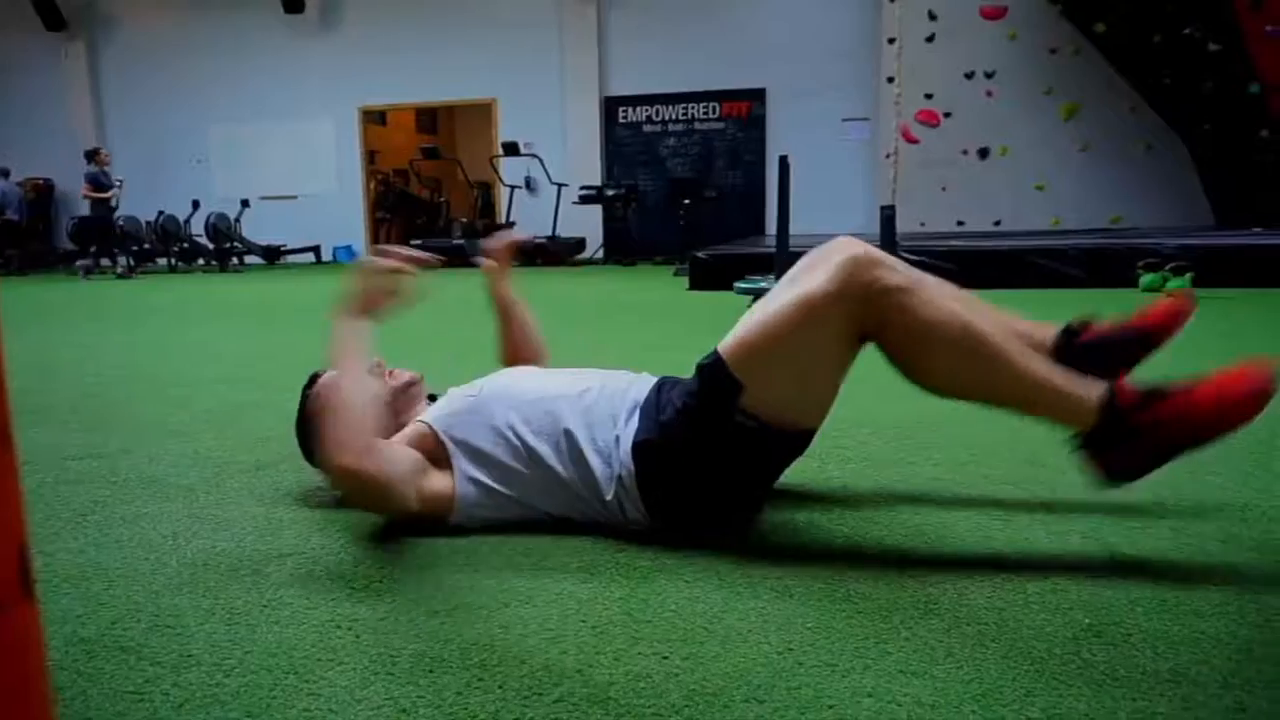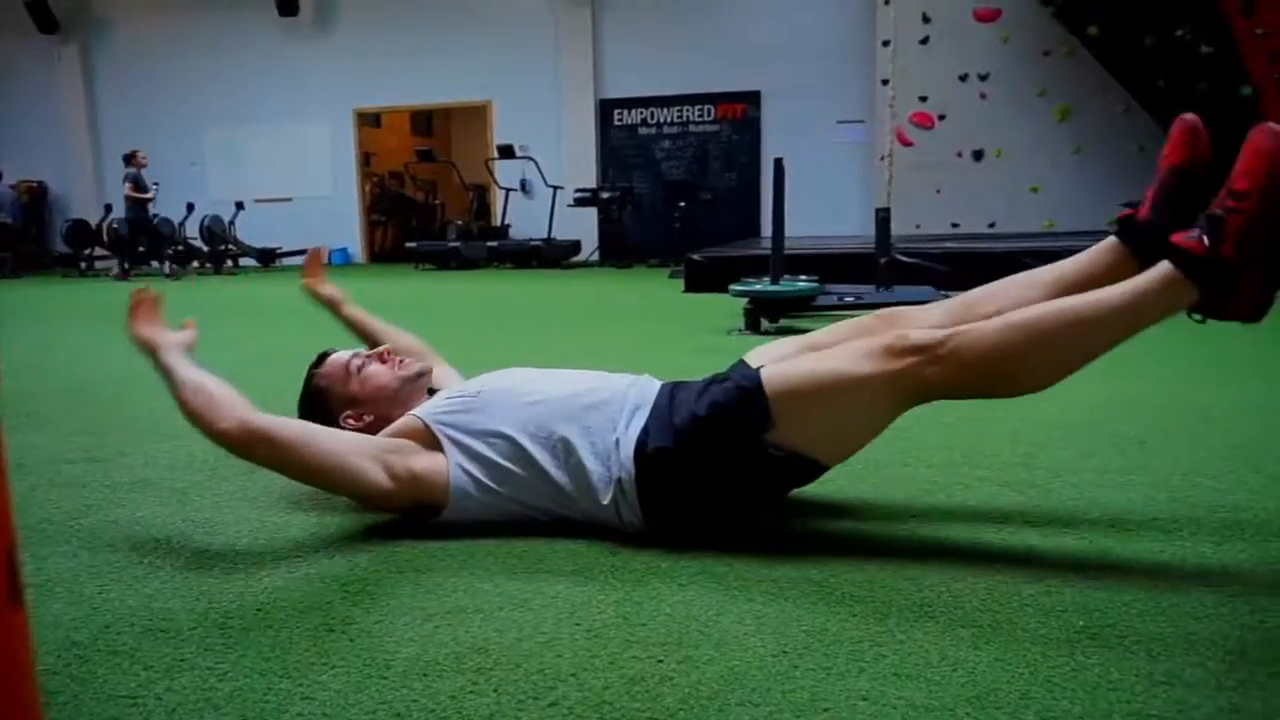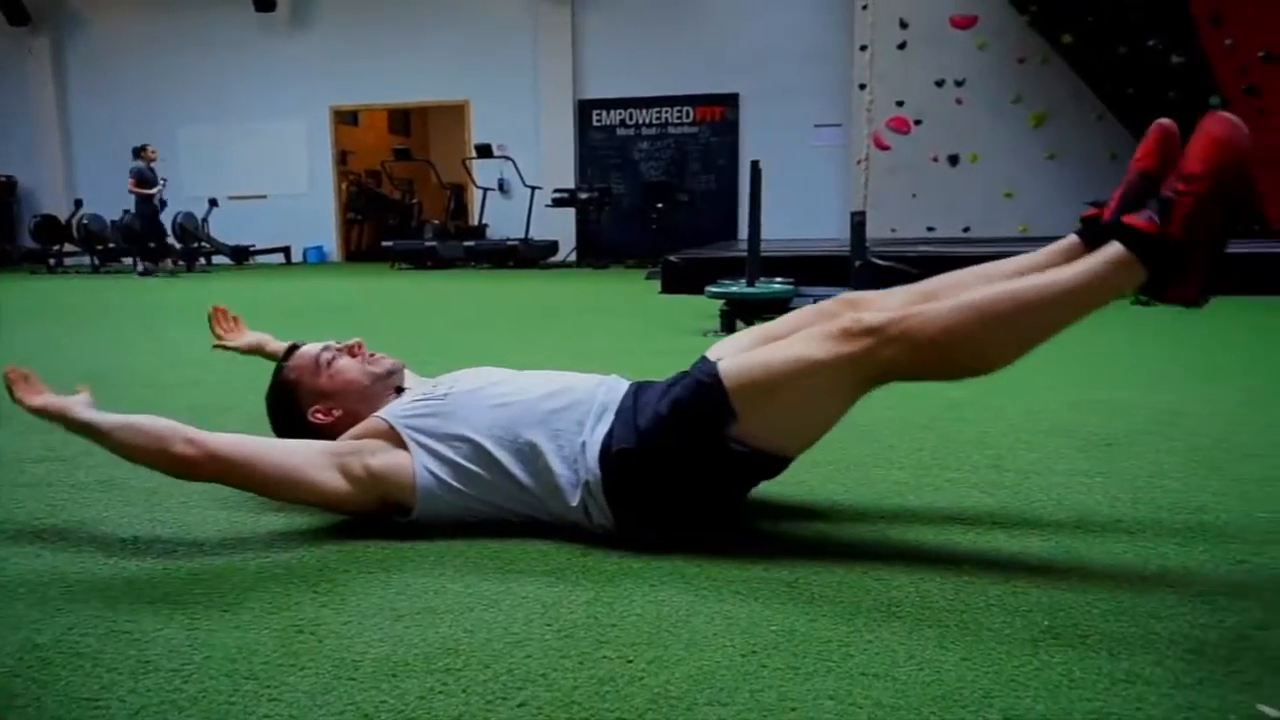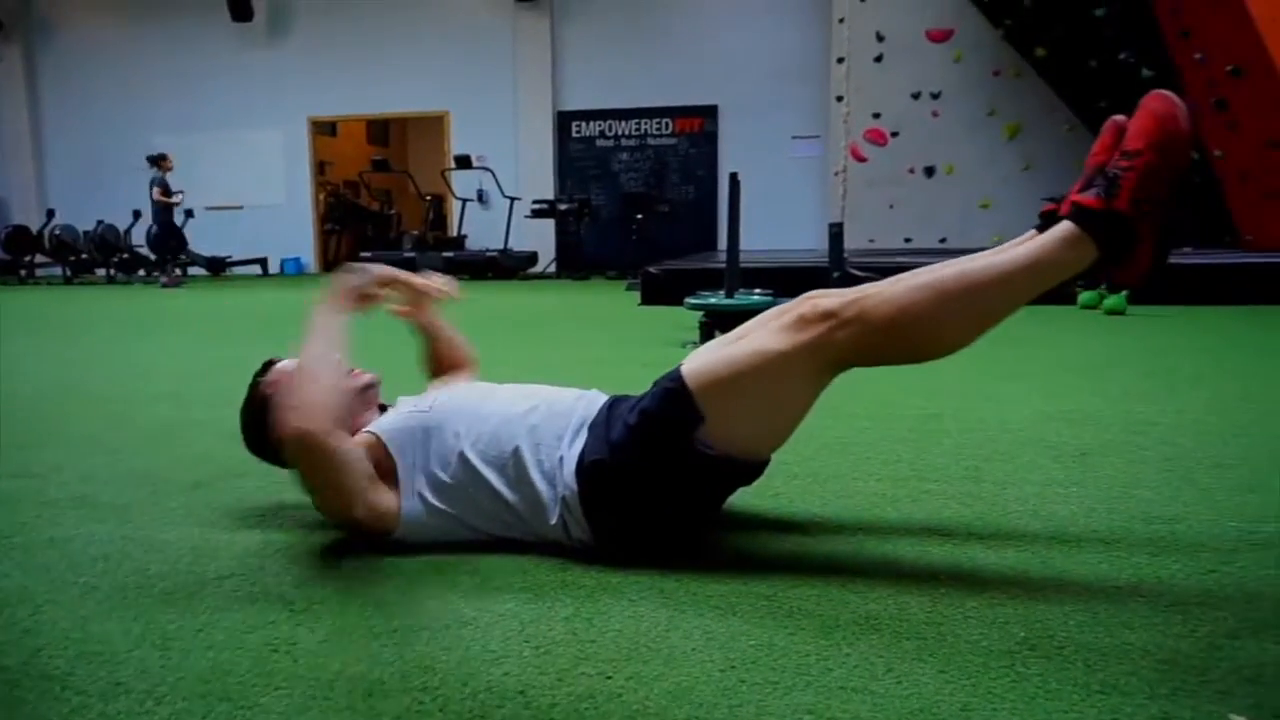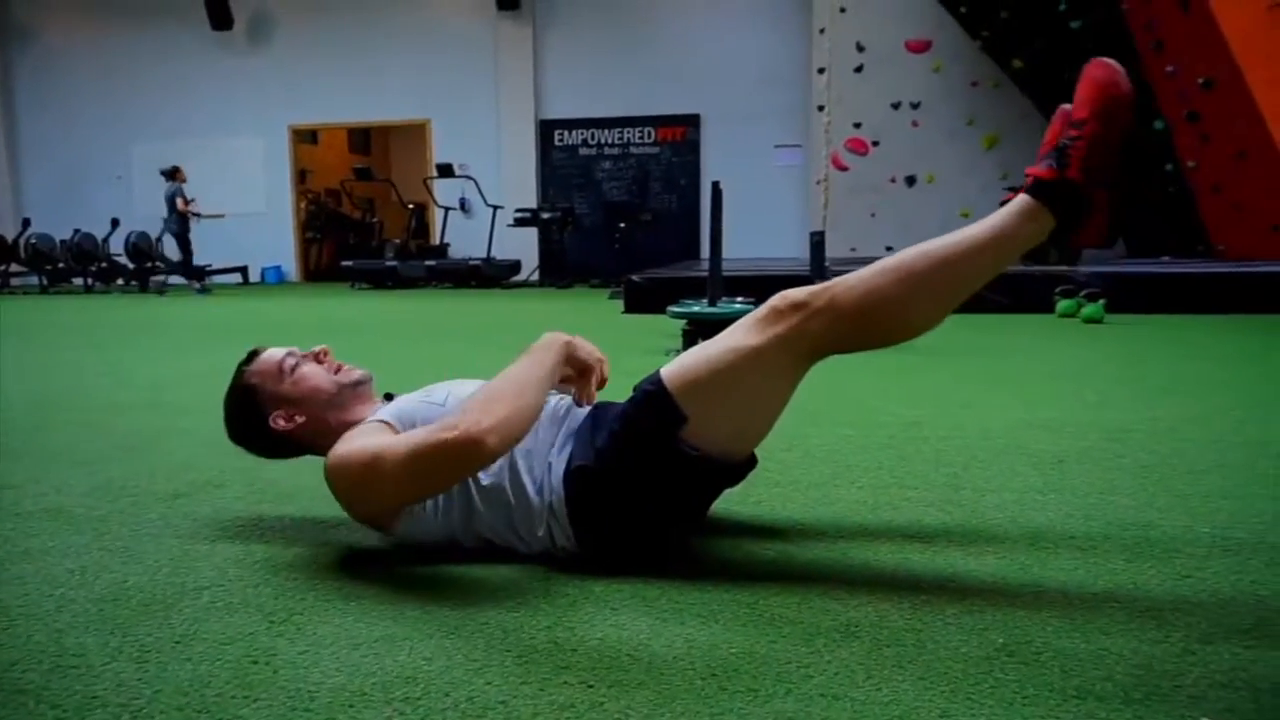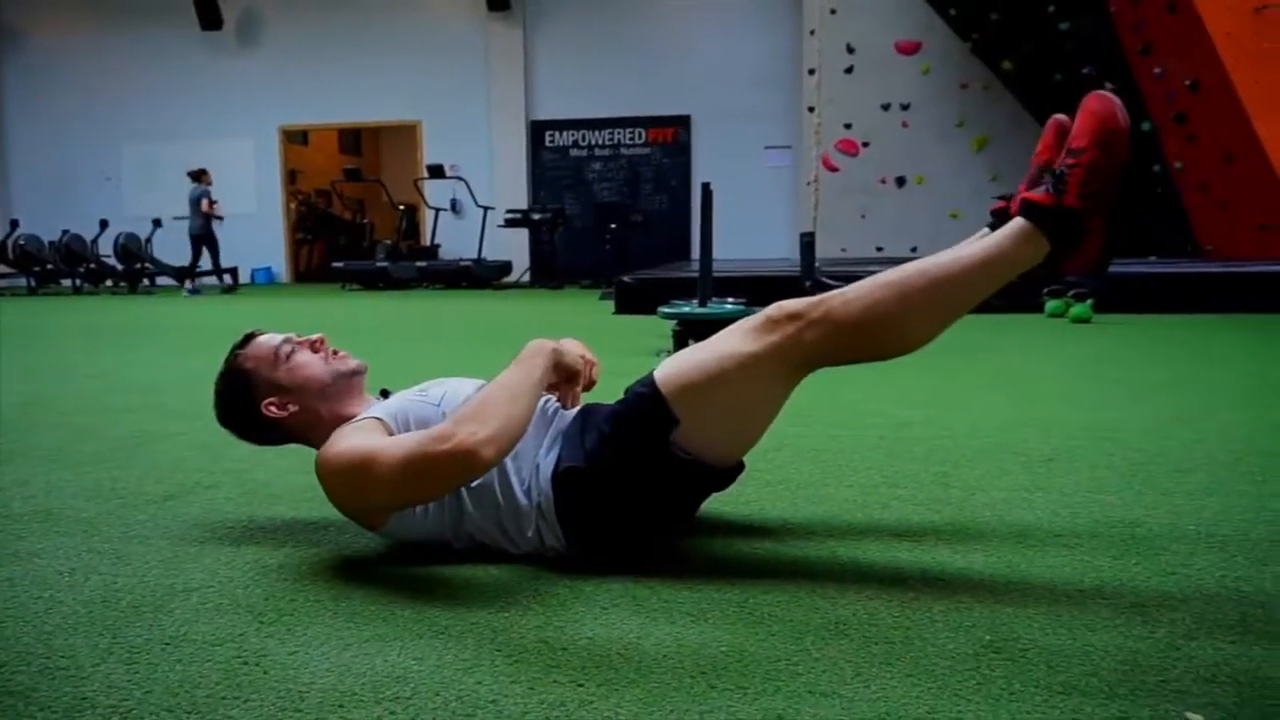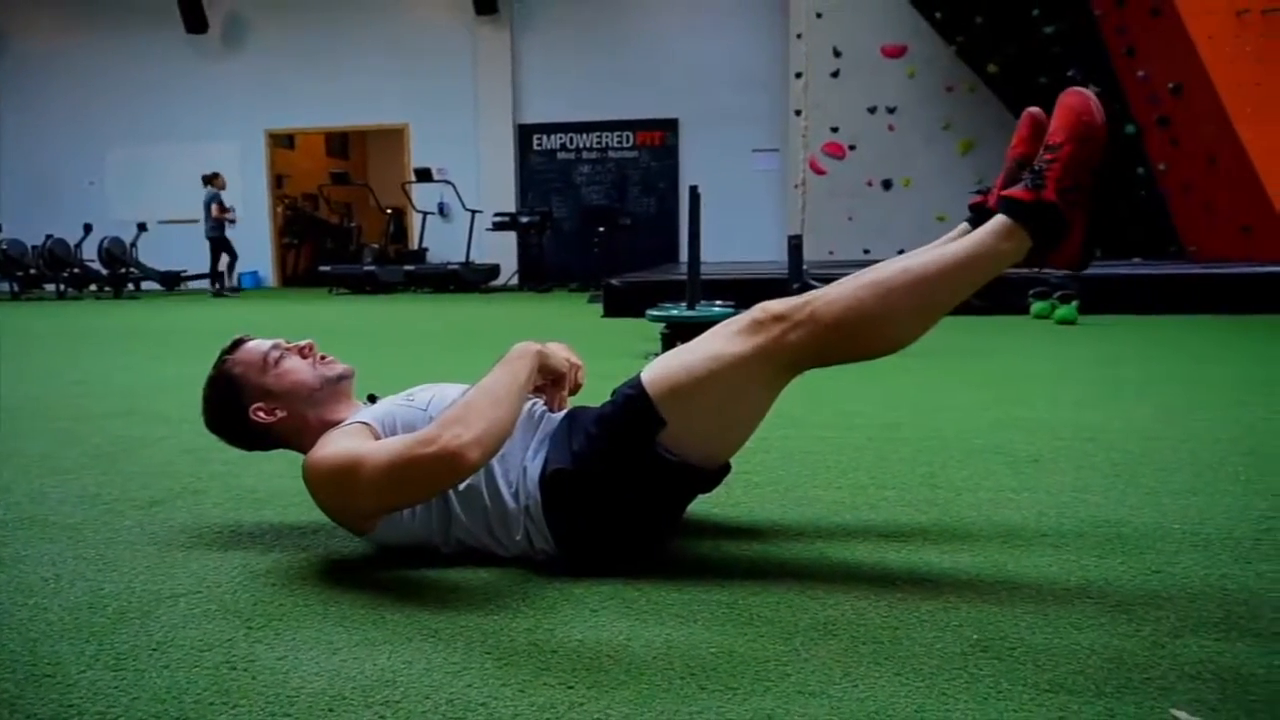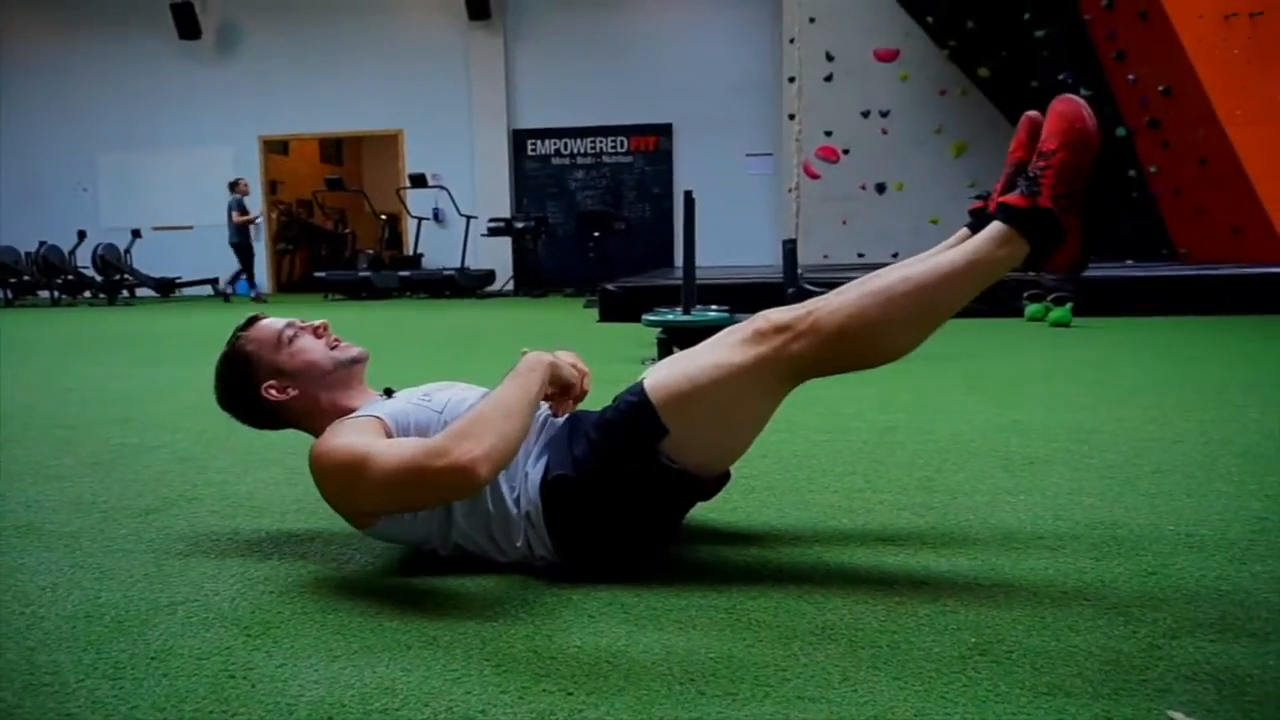
dt=0.4s
person 1, frame 1
left shoulder: (455, 417)
right shoulder: (413, 471)
left elbow: (540, 378)
right elbow: (350, 463)
left wrist: (501, 286)
right wrist: (352, 317)
left hip: (676, 426)
right hip: (680, 464)
left knee: (849, 269)
right knee: (861, 276)
left ankle: (1073, 355)
right ankle: (1110, 421)
person 1, frame 2
left shoulder: (450, 407)
right shoulder: (398, 463)
left elbow: (420, 353)
right elbow: (245, 427)
left wrist: (334, 297)
right wrist: (171, 353)
left hip: (682, 418)
right hip: (677, 466)
left knee: (906, 323)
right knee: (920, 355)
left ankle: (1138, 247)
person 1, frame 3
left shoulder: (416, 405)
right shoulder: (360, 462)
left elbow: (348, 365)
right elbow: (199, 448)
left wrist: (259, 343)
left hip: (647, 416)
right hip: (644, 464)
left knee: (854, 310)
right knee: (874, 338)
left ankle: (1099, 243)
right ankle: (1144, 254)
person 1, frame 4
left shoulder: (405, 423)
right shoulder: (362, 483)
left elbow: (455, 369)
right elbow: (300, 435)
left wrist: (419, 303)
right wrist: (333, 309)
left hip: (625, 447)
right hip: (624, 478)
left knee: (823, 309)
right knee: (832, 322)
left ankle: (1066, 231)
right ankle: (1094, 233)
person 1, frame 5
left shoulder: (400, 422)
right shoulder: (357, 466)
right elbow: (479, 438)
left wrist: (558, 362)
right wrist: (550, 351)
left hip: (613, 453)
right hip: (610, 488)
left knee: (806, 315)
right knee: (800, 316)
left ankle: (1033, 208)
right ankle: (1046, 203)
person 1, frame 6
left shoulder: (392, 417)
right shoulder: (348, 459)
right elbow: (472, 447)
left wrist: (551, 370)
right wrist: (538, 354)
left hip: (604, 455)
right hip: (599, 487)
left knee: (799, 322)
right knee: (797, 327)
left ankle: (1020, 227)
right ankle: (1043, 229)
person 1, frame 7
left shoulder: (379, 420)
right shoulder: (335, 464)
right elbow: (458, 451)
left wrist: (540, 372)
right wrist: (523, 355)
left hip: (590, 453)
right hip: (586, 489)
left knee: (779, 322)
right knee: (784, 327)
left ankle: (995, 224)
right ankle: (1026, 225)
person 1, frame 8
left shoulder: (388, 413)
right shoulder: (343, 454)
right elbow: (467, 462)
left wrist: (548, 380)
right wrist: (534, 367)
left hip: (593, 463)
right hip: (587, 498)
left knee: (782, 327)
right knee: (784, 340)
left ankle: (992, 229)
right ankle: (1022, 234)
